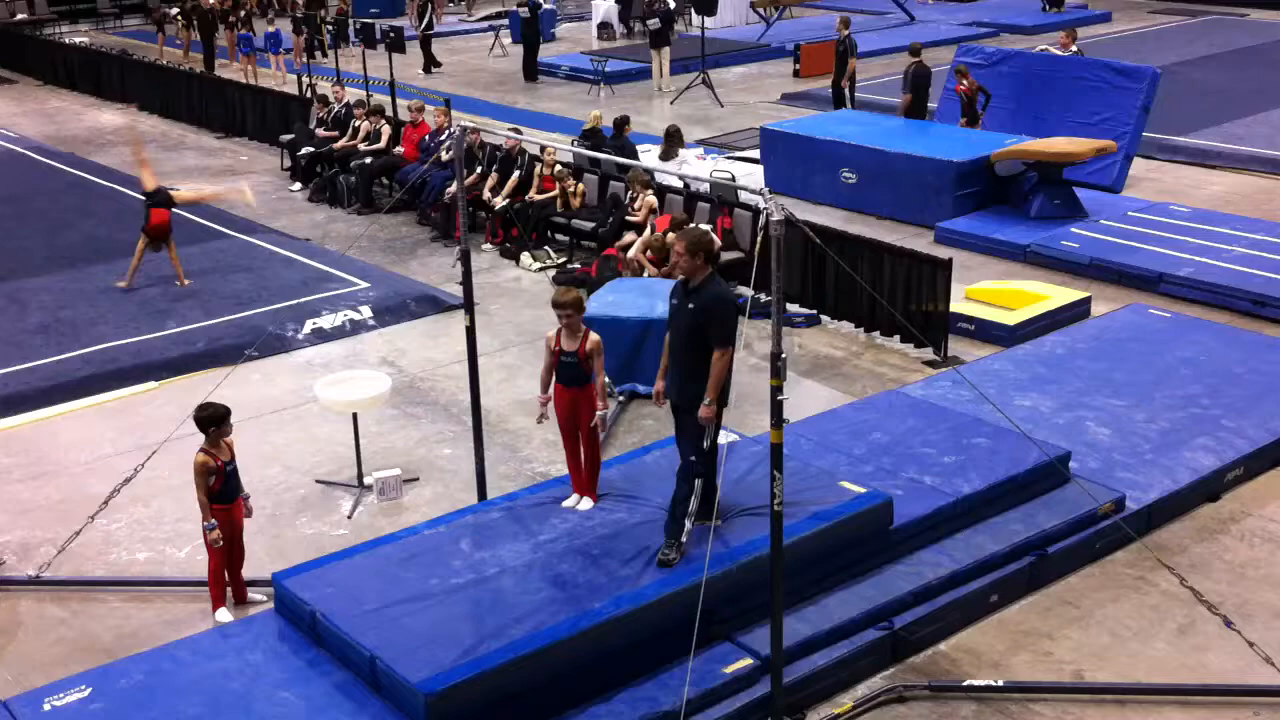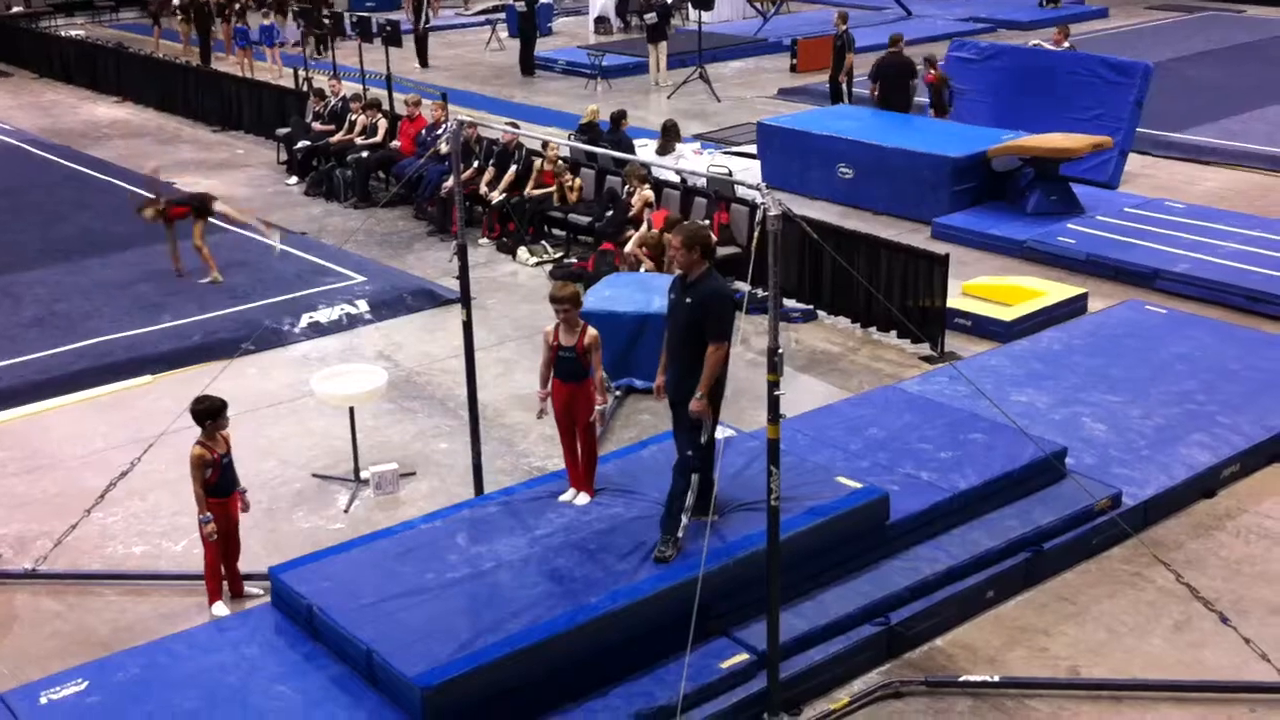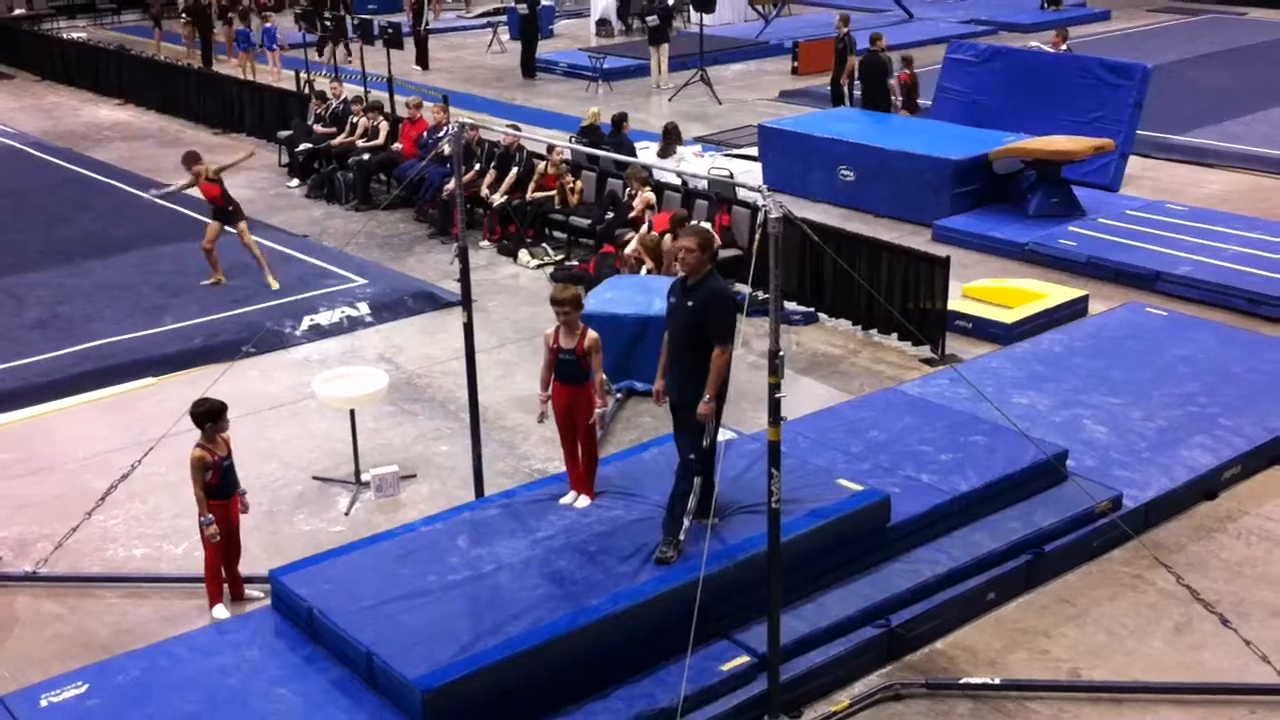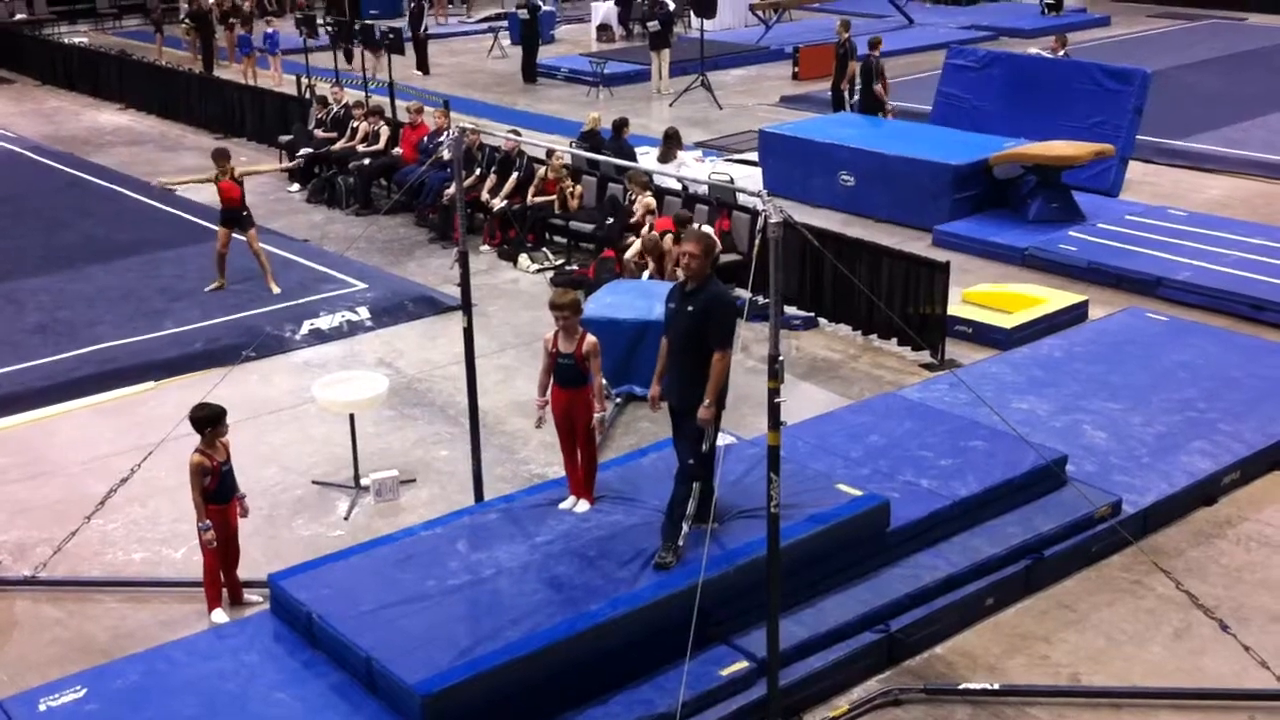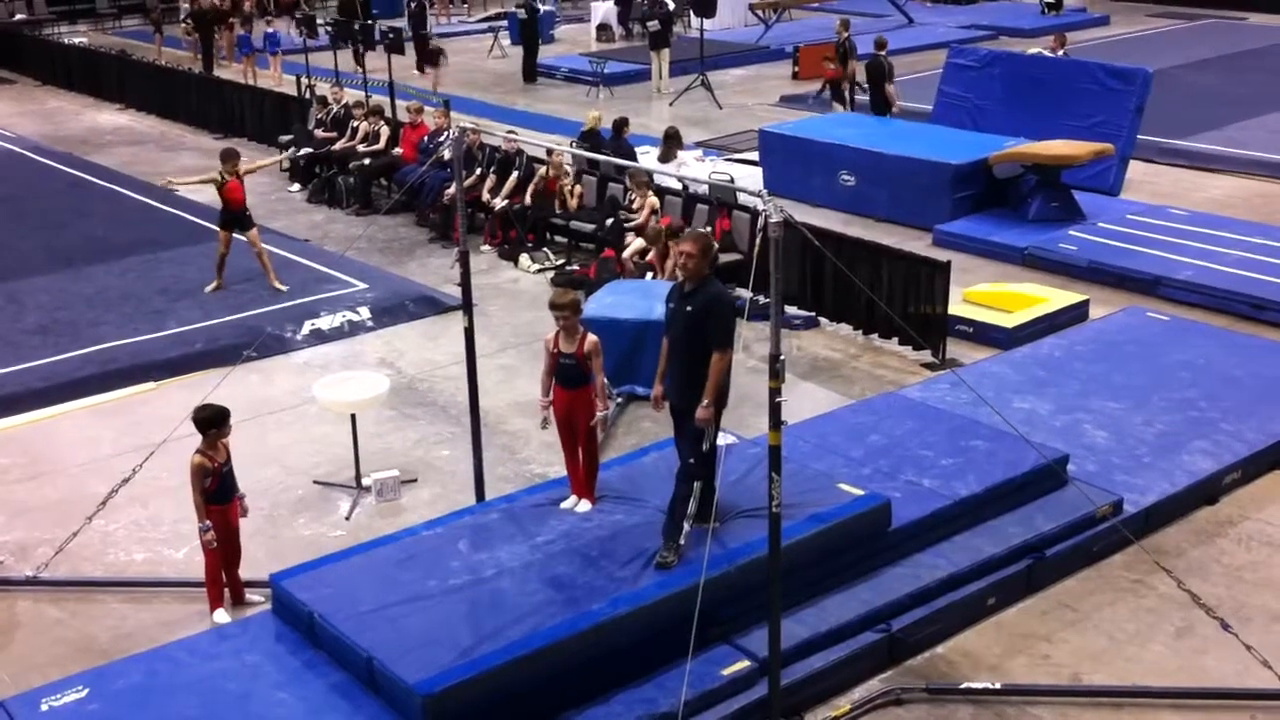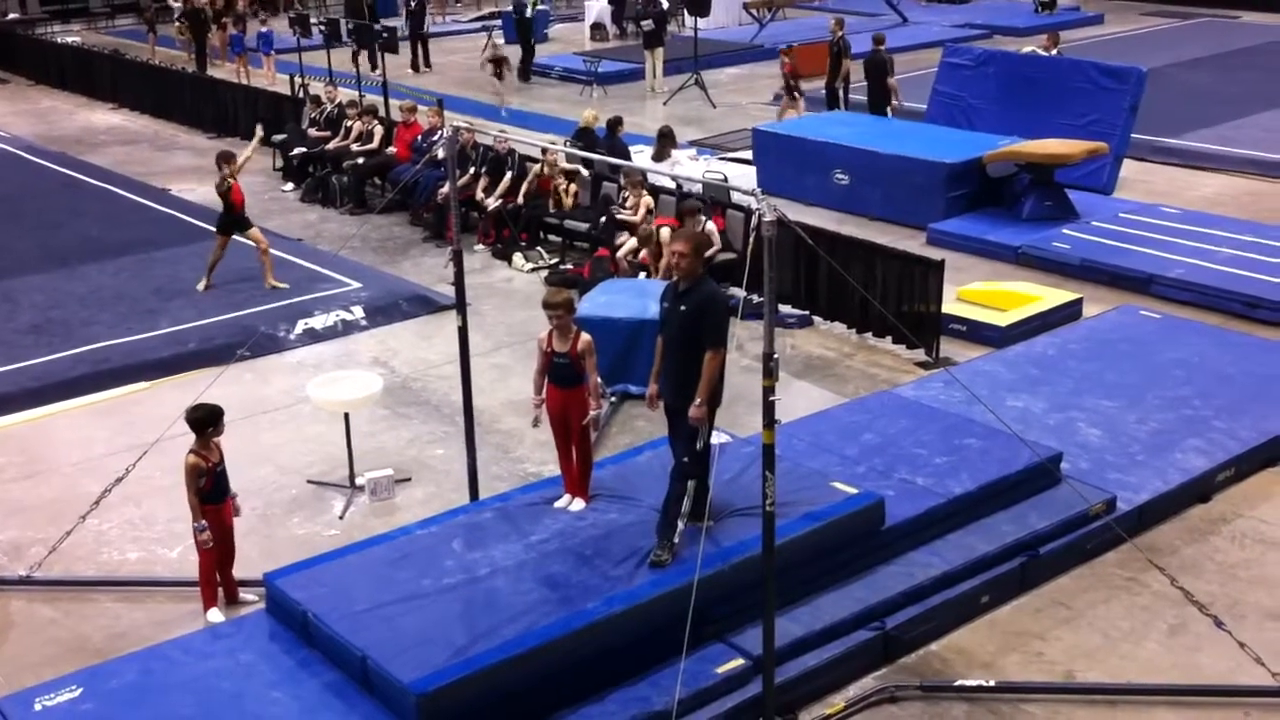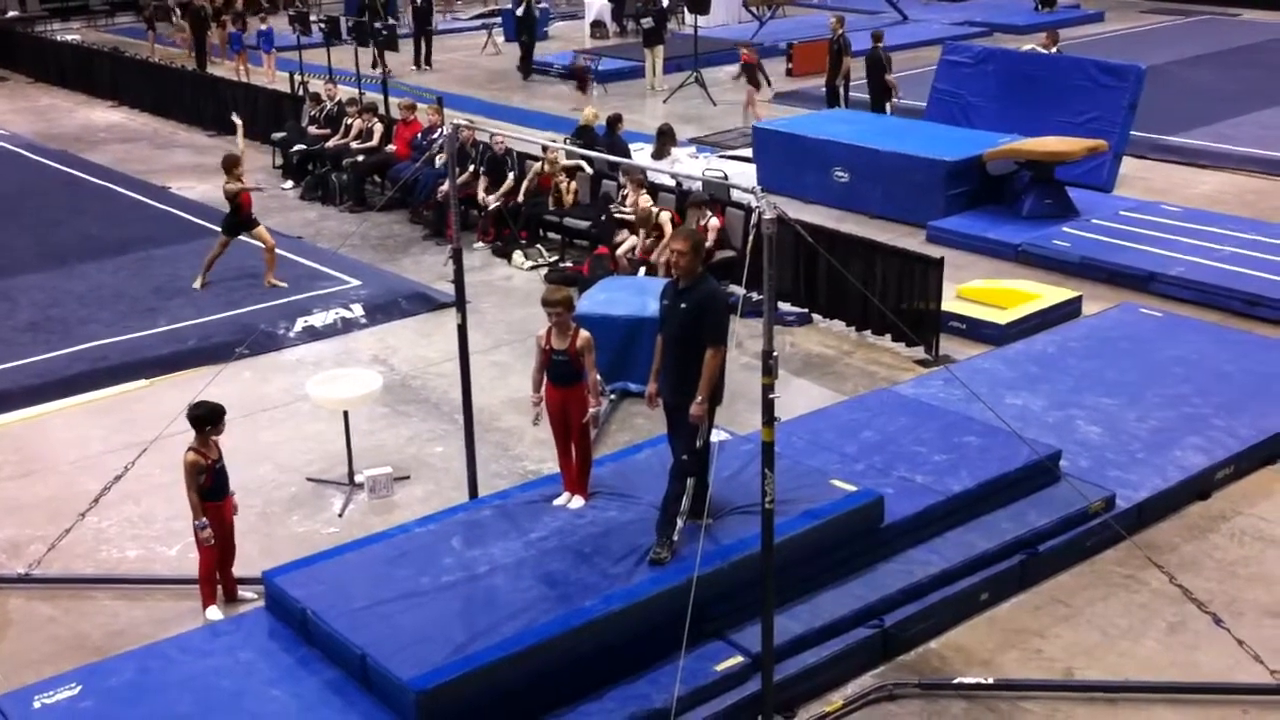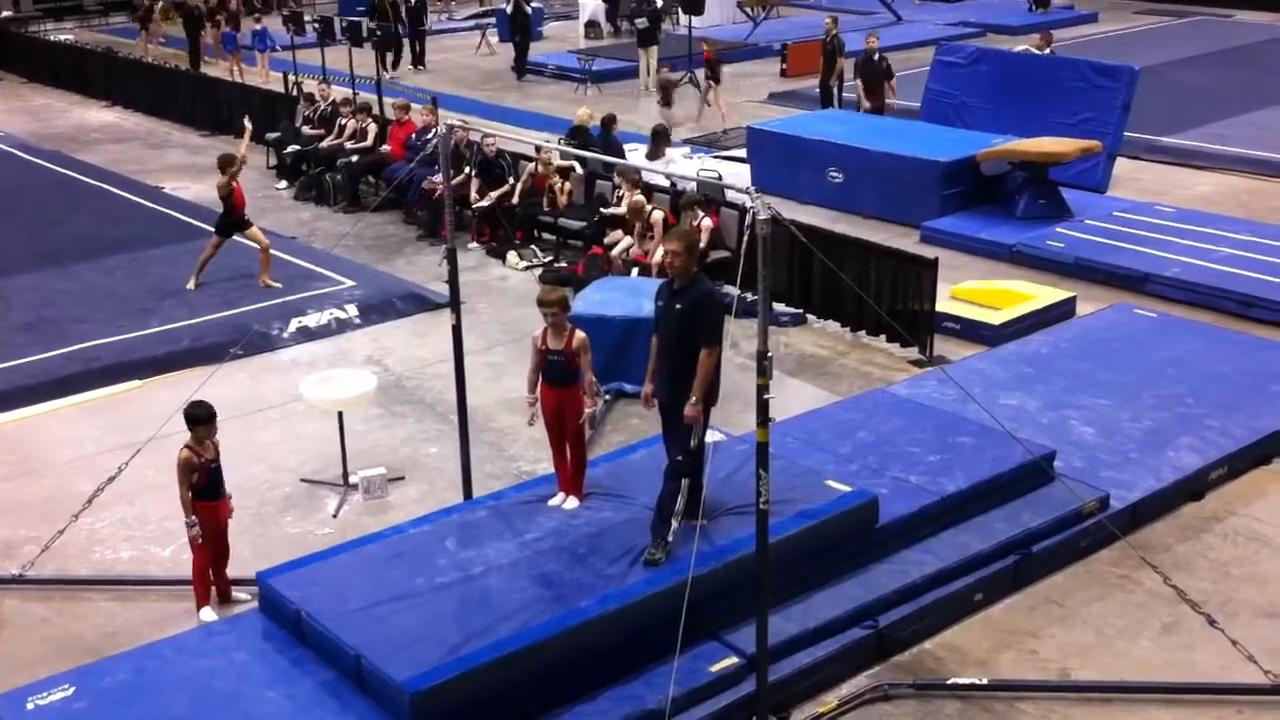
dt=0.4s
person 1, frame 1
left shoulder: (719, 298)
right shoulder: (679, 289)
left elbow: (723, 353)
left wrist: (710, 401)
right wrist: (661, 376)
left hip: (702, 396)
right hip: (680, 390)
left knee: (692, 465)
right knee: (696, 456)
left ankle: (675, 537)
right ankle: (705, 511)
person 1, frame 2
left shoulder: (716, 292)
right shoulder: (679, 283)
left elbow: (718, 348)
left wrist: (702, 395)
right wrist: (662, 372)
left hip: (699, 390)
right hip: (678, 384)
left knee: (688, 459)
right knee: (694, 451)
left ankle: (671, 533)
right ankle: (702, 505)
person 1, frame 3
left shoulder: (718, 294)
right shoulder: (677, 287)
left elbow: (722, 350)
left wrist: (710, 397)
right wrist: (661, 376)
left hip: (702, 394)
right hip: (679, 388)
left knee: (691, 462)
right knee: (692, 453)
left ankle: (672, 535)
right ankle: (703, 508)
person 1, frame 4
left shoulder: (719, 299)
right shoulder: (676, 292)
left elbow: (722, 354)
left wrist: (710, 402)
right wrist: (657, 381)
left hip: (701, 398)
right hip: (678, 392)
left knee: (690, 467)
right knee: (693, 459)
left ankle: (672, 539)
right ankle: (702, 512)
person 1, frame 5
left shoulder: (718, 299)
right shoulder: (676, 292)
left elbow: (721, 354)
left wrist: (708, 402)
right wrist: (659, 381)
left hip: (702, 397)
right hip: (679, 392)
left knee: (691, 467)
right knee: (696, 457)
left ankle: (672, 538)
right ankle: (704, 512)
person 1, frame 6
left shoulder: (712, 298)
right shoulder: (670, 291)
left elbow: (715, 353)
left wrist: (701, 401)
right wrist: (654, 380)
left hip: (696, 396)
right hip: (673, 391)
left knee: (685, 465)
right knee: (690, 457)
left ankle: (667, 537)
right ankle: (698, 510)
person 1, frame 7
left shoulder: (711, 296)
right shoulder: (669, 289)
left elbow: (715, 350)
left wrist: (702, 399)
right wrist: (654, 379)
left hip: (696, 394)
right hip: (672, 389)
left knee: (684, 464)
right knee: (688, 455)
left ankle: (666, 535)
right ankle: (697, 507)
person 1, frame 8
left shoulder: (706, 296)
right shoulder: (664, 290)
left elbow: (710, 351)
left wrist: (696, 399)
right wrist: (650, 380)
left hip: (691, 394)
right hip: (667, 389)
left knee: (680, 463)
right knee: (682, 455)
left ankle: (661, 535)
right ankle: (692, 508)
person 2, frame 1
left shoulder: (593, 341)
right shoulder: (552, 338)
left elbow: (600, 376)
right elbow: (547, 371)
left wrist: (601, 408)
right wrist: (543, 402)
left hip: (585, 396)
right hip: (563, 396)
left knee: (590, 446)
right knee: (570, 445)
left ankle: (590, 493)
right ankle: (577, 490)
person 2, frame 2
left shoulder: (590, 335)
right shoulder: (550, 333)
left elbow: (597, 371)
right elbow: (546, 366)
left wrist: (600, 402)
right wrist: (542, 397)
left hip: (583, 391)
right hip: (560, 391)
left knee: (587, 441)
right knee: (567, 440)
left ankle: (587, 488)
right ankle: (574, 484)
person 2, frame 3
left shoulder: (591, 338)
right shoulder: (550, 336)
left elbow: (598, 374)
right elbow: (547, 369)
left wrist: (600, 406)
right wrist: (543, 400)
left hip: (583, 394)
right hip: (560, 394)
left knee: (587, 443)
right knee: (567, 443)
left ankle: (587, 490)
right ankle: (575, 487)
person 2, frame 4
left shoulder: (589, 343)
right shoulder: (550, 340)
left elbow: (597, 378)
right elbow: (545, 373)
left wrist: (599, 410)
right wrist: (540, 405)
left hip: (582, 398)
right hip: (560, 398)
left knee: (586, 448)
right knee: (567, 447)
left ankle: (587, 495)
right ankle: (574, 492)
person 2, frame 5
left shoulder: (590, 342)
right shoulder: (550, 341)
left elbow: (598, 377)
right elbow: (547, 374)
left wrist: (601, 409)
right wrist: (545, 405)
left hip: (583, 398)
right hip: (561, 398)
left knee: (588, 448)
right knee: (568, 448)
left ankle: (588, 495)
right ankle: (575, 491)
person 2, frame 6
left shoulder: (584, 341)
right shoulder: (544, 339)
left elbow: (592, 376)
right elbow: (540, 372)
left wrist: (595, 408)
right wrist: (537, 403)
left hip: (577, 396)
right hip: (555, 397)
left knee: (581, 446)
right knee: (562, 446)
left ankle: (581, 493)
right ankle: (569, 490)
person 2, frame 7
left shoulder: (583, 338)
right shoulder: (543, 337)
left elbow: (591, 373)
right elbow: (538, 370)
left wrist: (594, 405)
right wrist: (536, 401)
left hip: (577, 394)
right hip: (554, 395)
left knee: (581, 444)
right knee: (562, 444)
left ankle: (580, 491)
right ankle: (568, 488)
person 2, frame 8
left shoulder: (579, 339)
right shoulder: (538, 337)
left elbow: (587, 374)
right elbow: (534, 370)
left wrist: (590, 405)
right wrist: (531, 401)
left hip: (572, 395)
right hip: (549, 395)
left knee: (576, 445)
right knee: (556, 445)
left ankle: (575, 492)
right ankle: (563, 489)
person 3, frame 1
left shoulder: (228, 444)
right shoulder: (203, 460)
right elbow: (202, 495)
left wrist: (245, 498)
right wrist: (210, 526)
left hip: (235, 507)
right hip: (218, 513)
left knee: (237, 554)
right knee: (218, 560)
left ankle: (241, 594)
right ankle: (219, 605)
person 3, frame 2
left shoulder: (224, 437)
right shoulder: (199, 452)
right elbow: (198, 488)
left wrist: (241, 492)
right wrist: (205, 519)
left hip: (230, 501)
right hip: (213, 506)
left knee: (232, 548)
right knee: (214, 554)
left ankle: (237, 588)
right ankle: (215, 599)
person 3, frame 3
left shoulder: (225, 439)
right shoulder: (200, 455)
right elbow: (198, 490)
left wrist: (241, 494)
right wrist: (207, 521)
left hip: (231, 503)
right hip: (214, 508)
left knee: (233, 551)
right knee: (215, 556)
left ankle: (238, 590)
right ankle: (216, 602)
person 3, frame 4
left shoulder: (224, 444)
right shoulder: (198, 460)
right elbow: (197, 495)
left wrist: (240, 498)
right wrist: (204, 526)
left hip: (229, 507)
right hip: (212, 513)
left knee: (232, 555)
right knee: (214, 561)
left ankle: (236, 595)
right ankle: (215, 606)
person 3, frame 5
left shoulder: (224, 444)
right shoulder: (199, 461)
right elbow: (197, 495)
left wrist: (240, 498)
right wrist: (204, 527)
left hip: (230, 507)
right hip: (213, 513)
left knee: (233, 554)
right knee: (215, 561)
left ankle: (238, 594)
right ankle: (217, 606)
person 3, frame 6
left shoulder: (216, 444)
right shoulder: (193, 461)
right elbow: (192, 495)
left wrist: (232, 498)
right wrist: (200, 527)
left hip: (224, 507)
right hip: (208, 513)
left knee: (227, 554)
right knee: (209, 560)
left ankle: (232, 594)
right ankle: (210, 606)
person 3, frame 7
left shoulder: (214, 443)
right shoulder: (193, 458)
right elbow: (192, 493)
left wrist: (230, 496)
right wrist: (201, 524)
left hip: (224, 505)
right hip: (208, 511)
left knee: (228, 552)
right knee: (210, 558)
left ankle: (231, 591)
right ankle: (209, 603)
person 3, frame 8
left shoulder: (213, 443)
right shoulder: (187, 456)
right elbow: (184, 491)
left wrist: (227, 498)
right wrist: (191, 522)
left hip: (219, 505)
right hip: (201, 510)
left knee: (221, 552)
right knee: (203, 558)
left ankle: (225, 592)
right ankle: (203, 604)
